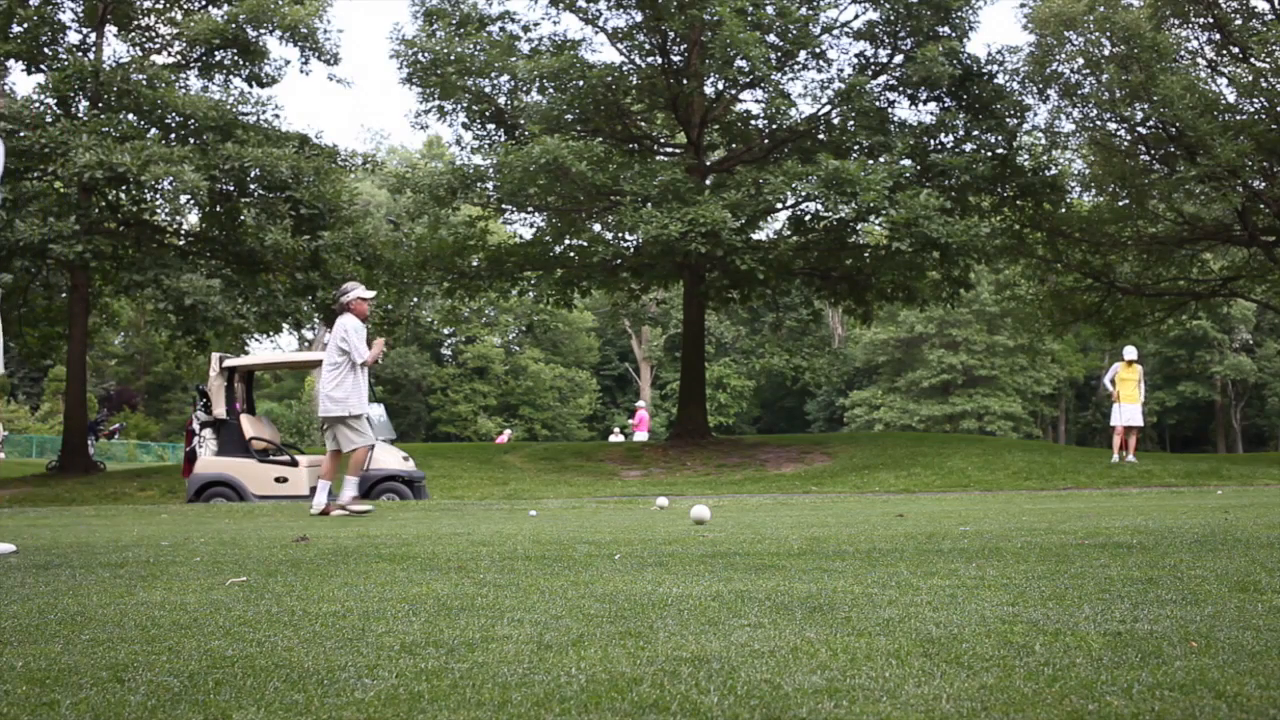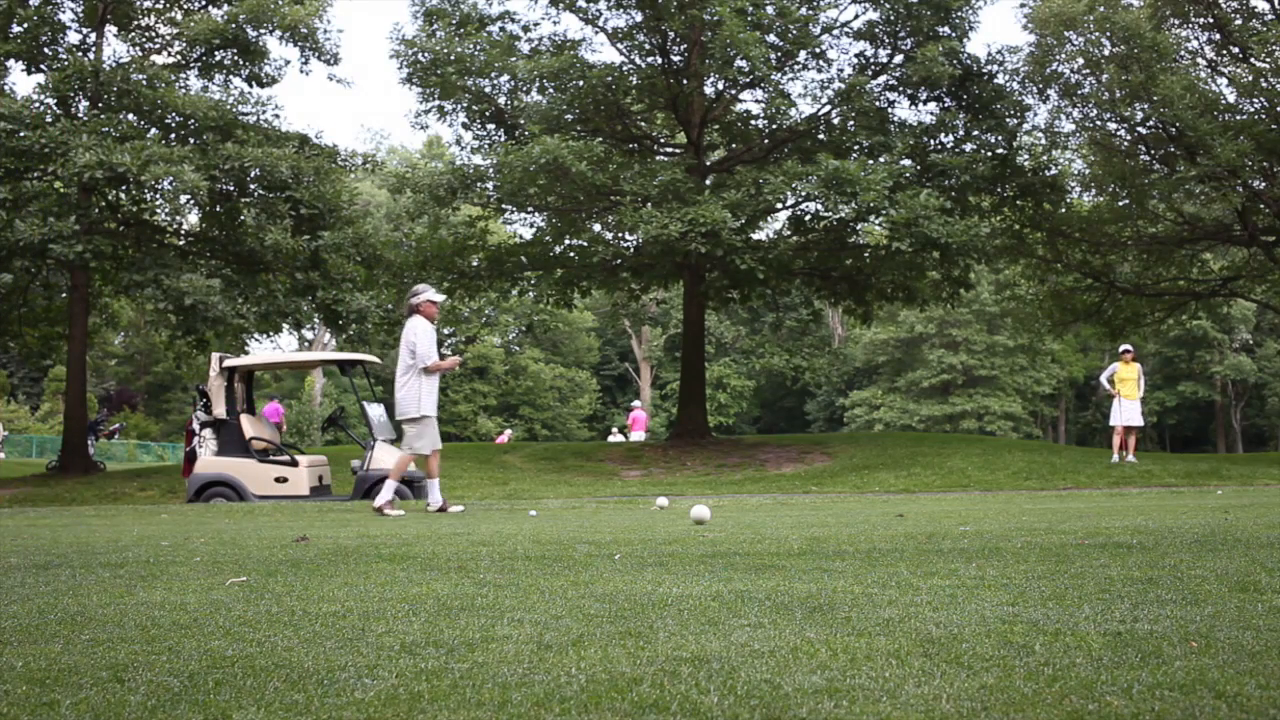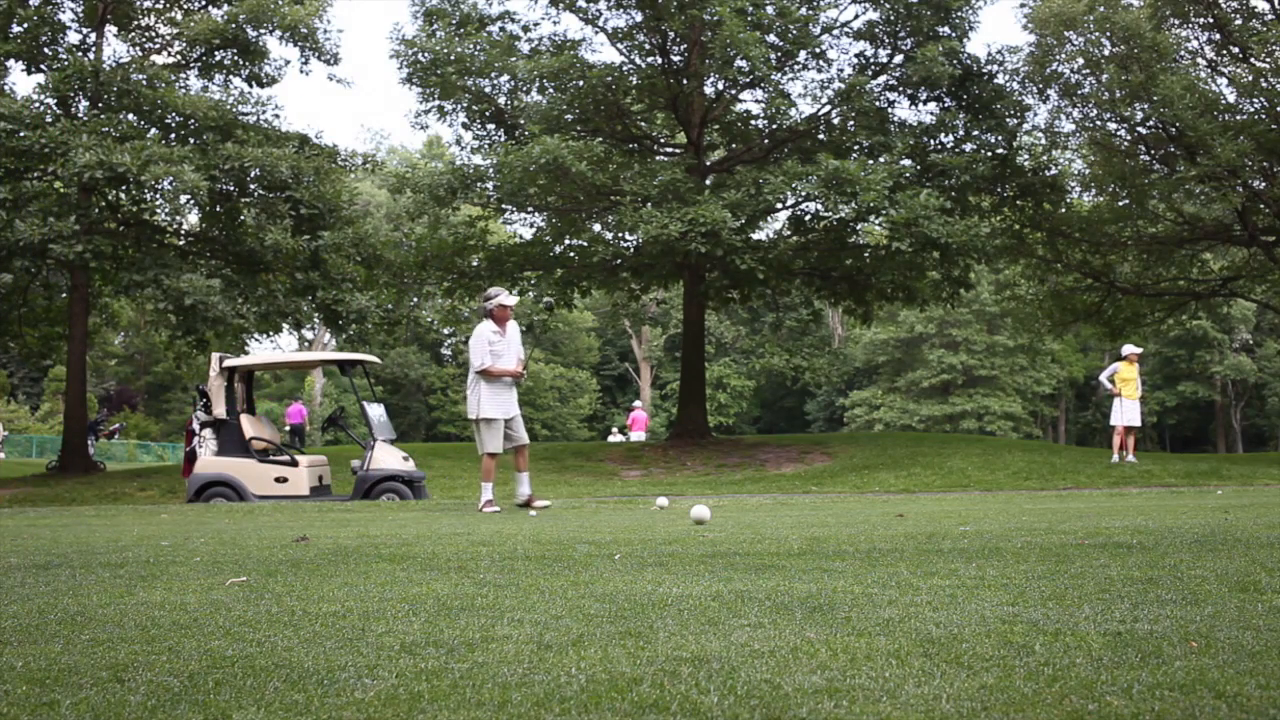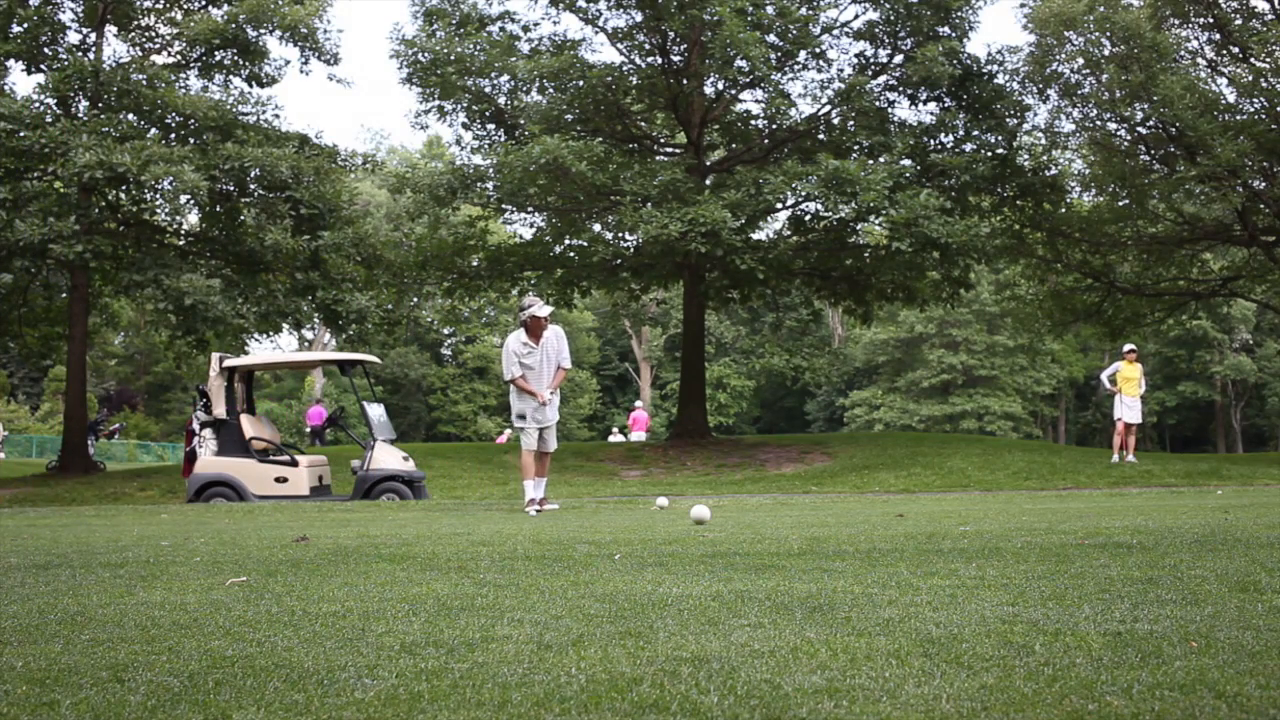
dt=1s
person 1, frame 1
left shoulder: (344, 323)
right shoulder: (350, 324)
right elbow: (364, 360)
left wrist: (373, 351)
right wrist: (377, 348)
left hip: (337, 398)
right hip: (343, 399)
left knee: (336, 450)
right knee: (363, 444)
left ankle: (320, 502)
right ankle: (347, 496)
person 1, frame 2
left shoulder: (416, 326)
right shoulder: (422, 327)
right elbow: (429, 364)
left wrist: (443, 366)
right wrist: (447, 364)
left hip: (419, 400)
right hip: (417, 401)
left knee: (432, 449)
right knee: (412, 450)
left ankle: (436, 500)
right ankle: (383, 498)
person 1, frame 3
left shoulder: (513, 326)
right shoulder: (482, 332)
left elbow: (519, 356)
right elbow: (482, 367)
left wrist: (518, 369)
right wrist: (509, 373)
left hip: (508, 398)
right hip: (488, 401)
left knee: (521, 444)
right knee: (491, 450)
left ankle: (524, 494)
right ankle: (486, 498)
person 1, frame 4
left shoulder: (556, 333)
right shoulder: (513, 342)
left elbow: (564, 366)
right elbow: (513, 377)
left wrist: (551, 390)
right wrist: (536, 393)
left hip: (549, 404)
right hip: (525, 403)
left knee: (546, 450)
right knee: (529, 448)
left ankle: (540, 496)
right ankle: (530, 498)
